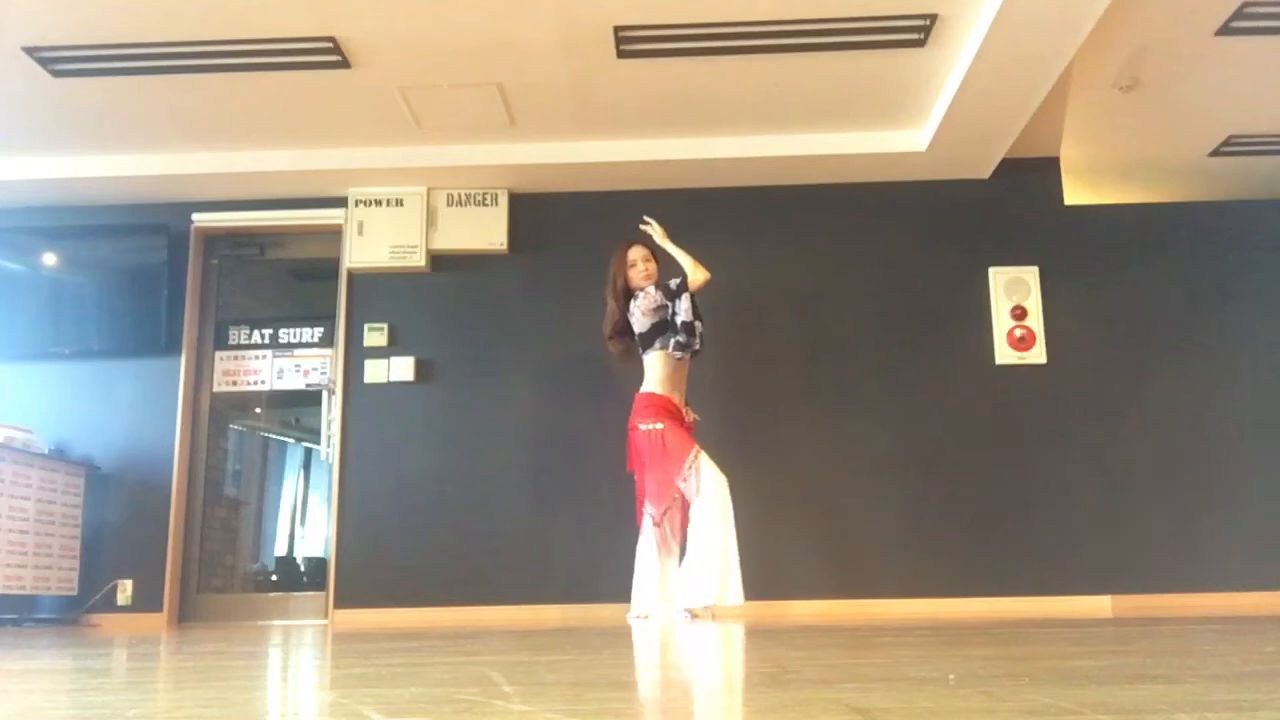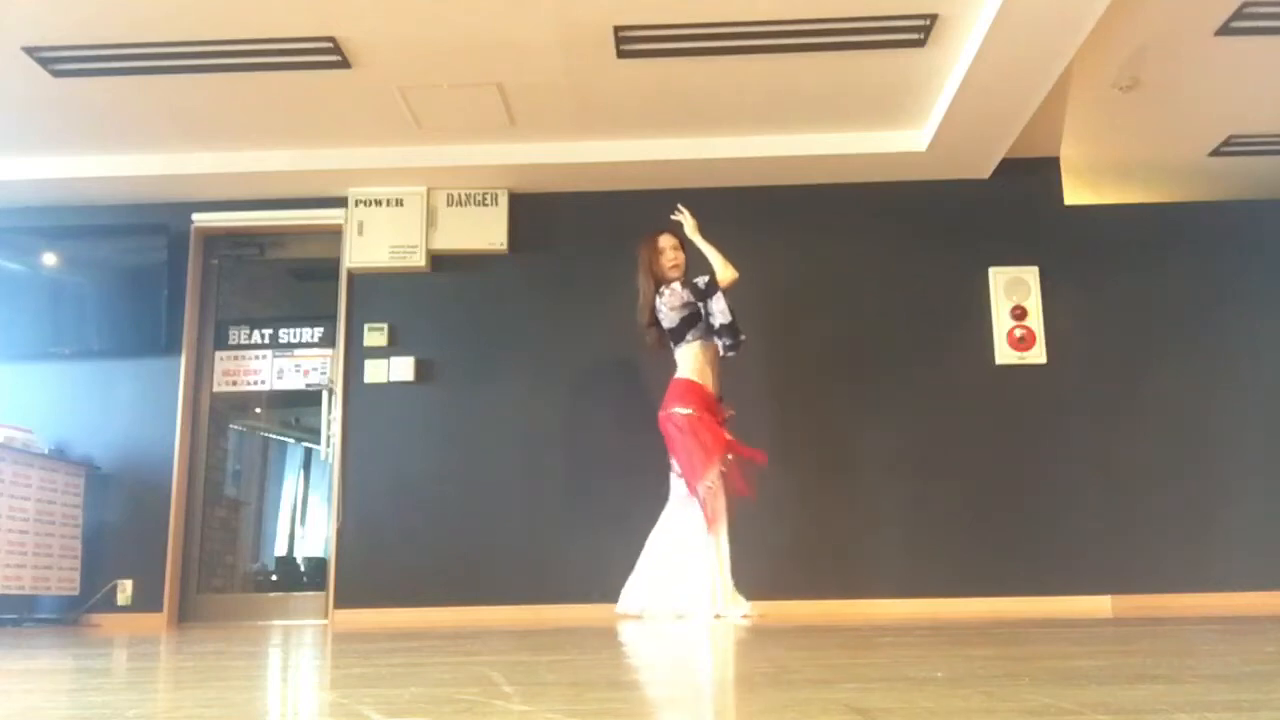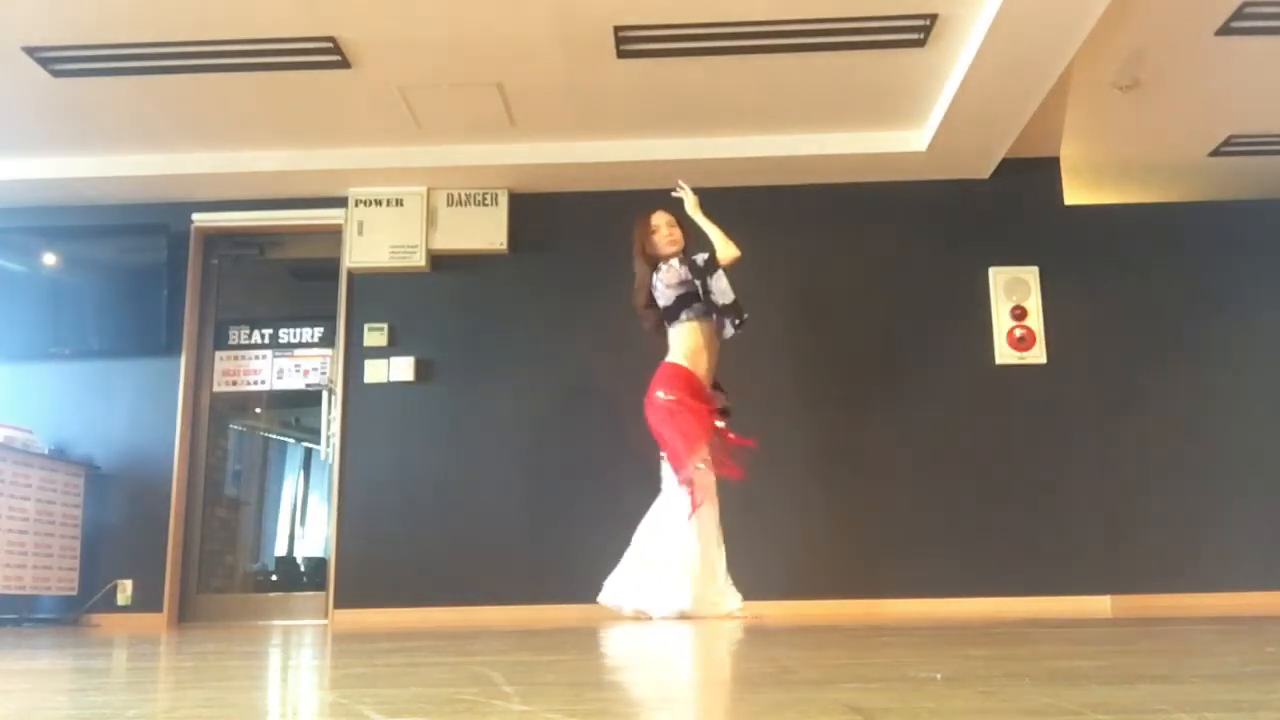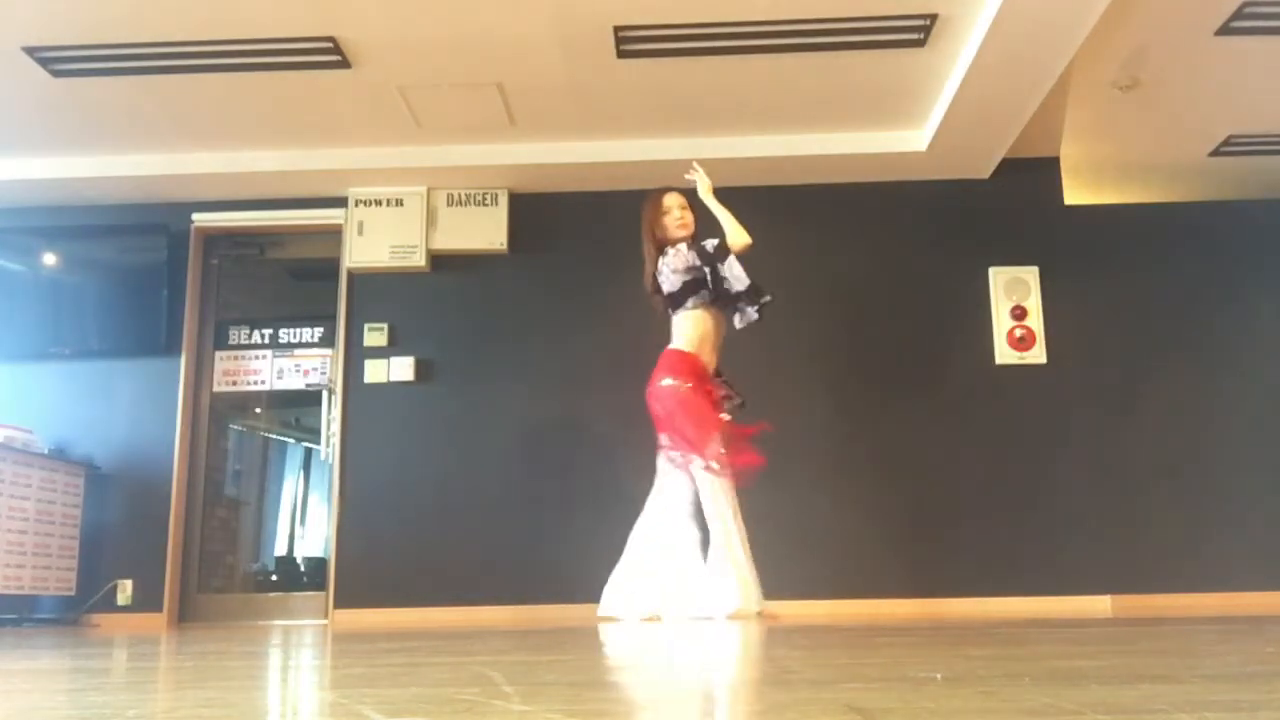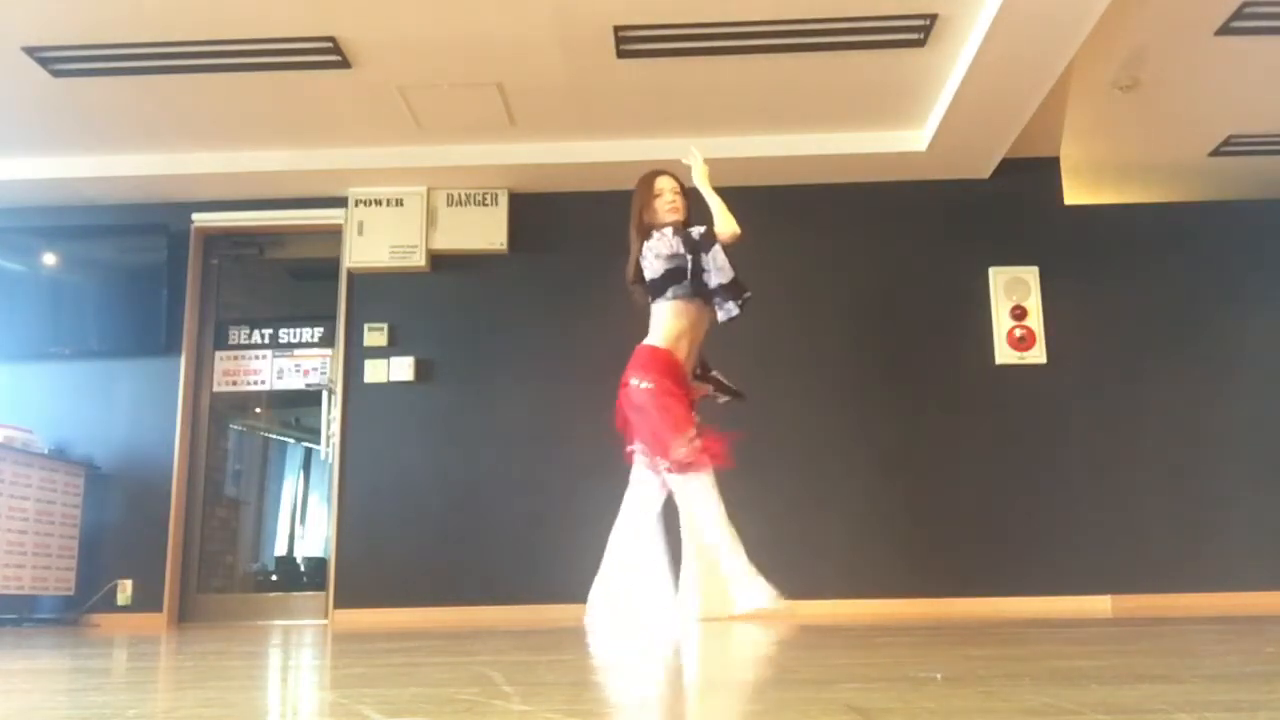
dt=1s
person 1, frame 1
left shoulder: (657, 306)
right shoulder: (643, 302)
right elbow: (701, 276)
right wrist: (667, 241)
left hip: (667, 416)
right hip: (655, 415)
left knee: (666, 510)
right knee: (710, 485)
left ankle: (656, 601)
right ankle: (697, 590)
person 1, frame 2
left shoulder: (683, 297)
right shoulder: (670, 293)
right elbow: (729, 275)
right wrist: (697, 235)
left hip: (697, 407)
right hip: (686, 404)
left knee: (685, 502)
right knee: (708, 500)
left ankle: (654, 595)
right ankle: (712, 598)
person 1, frame 3
left shoulder: (684, 276)
right shoulder: (668, 272)
right elbow: (730, 253)
right wrist: (697, 213)
left hip: (689, 396)
right hip: (673, 391)
left knee: (687, 492)
right knee: (696, 490)
left ankle: (635, 590)
right ankle: (698, 593)
person 1, frame 4
left shoulder: (689, 262)
right shoulder: (679, 256)
right elbow: (741, 241)
right wrist: (710, 197)
left hip: (689, 383)
right hip: (678, 379)
left knee: (672, 494)
right knee: (715, 486)
left ankle: (635, 596)
right ankle: (729, 594)
person 1, frame 5
left shoulder: (676, 249)
right shoulder: (661, 241)
right elbow: (728, 231)
right wrist: (704, 183)
left hip: (670, 383)
right hip: (652, 377)
left knee: (646, 491)
right knee: (695, 488)
left ankle: (620, 598)
right ankle: (725, 591)
